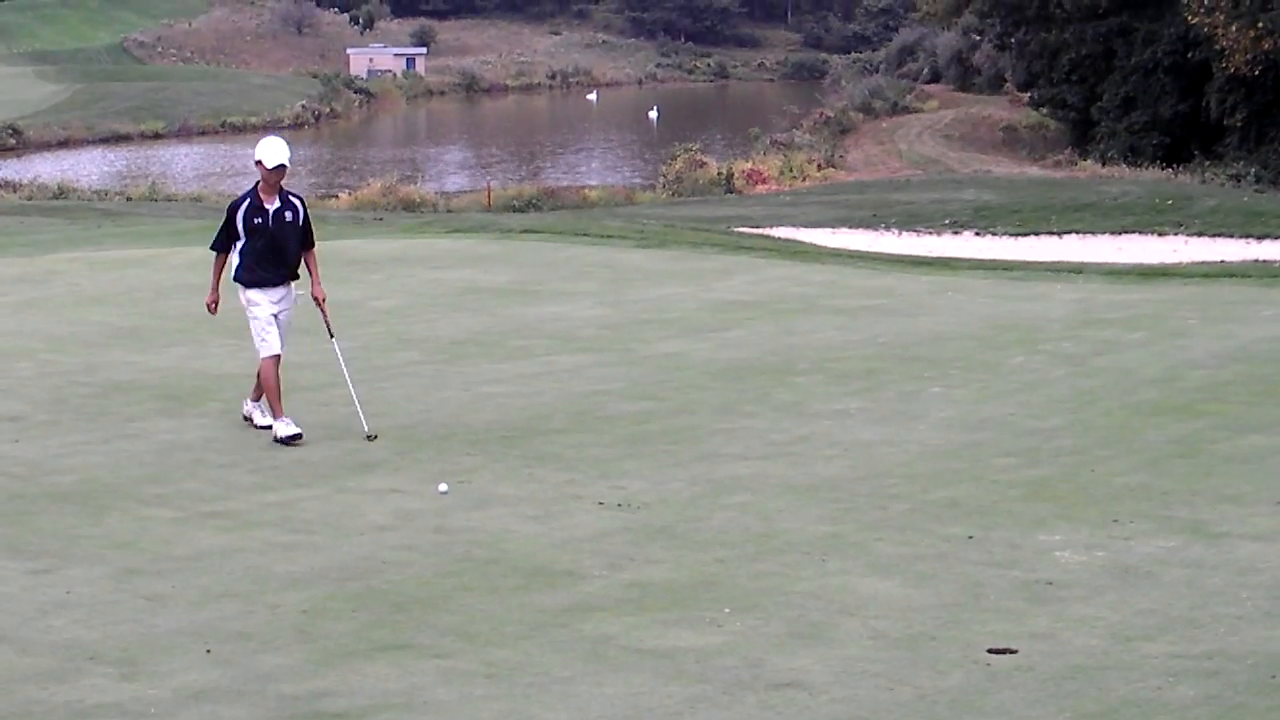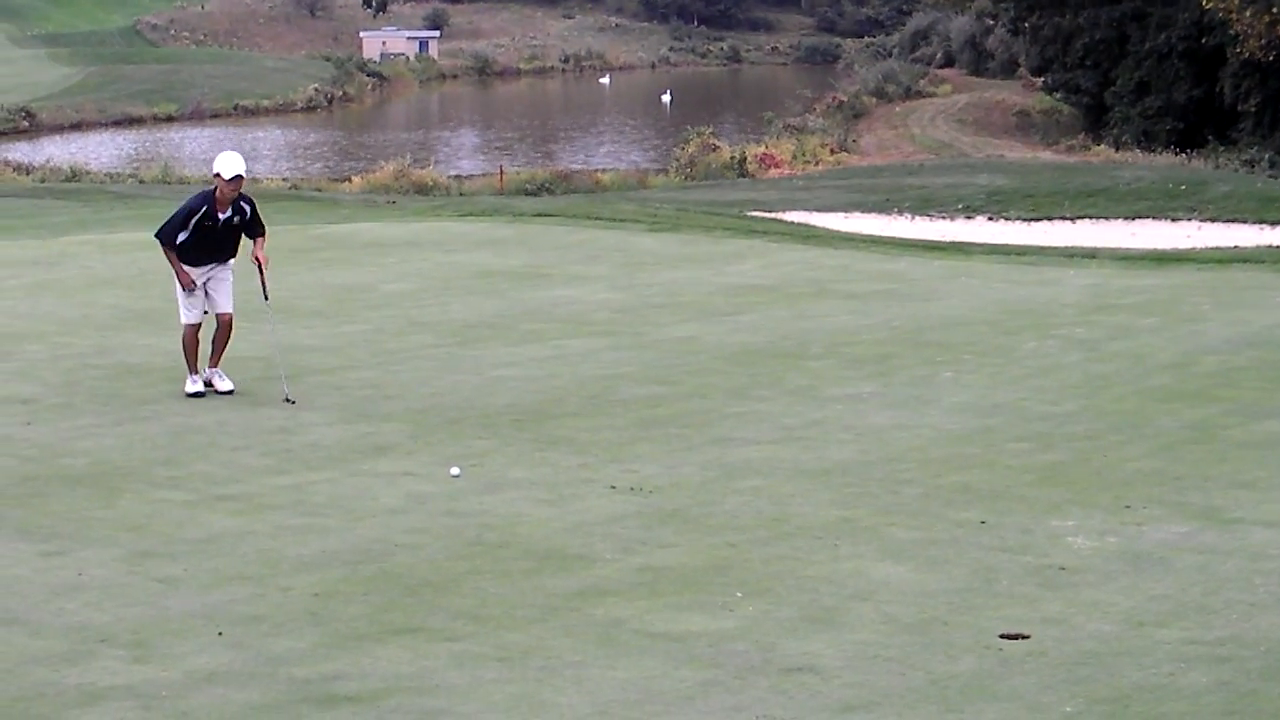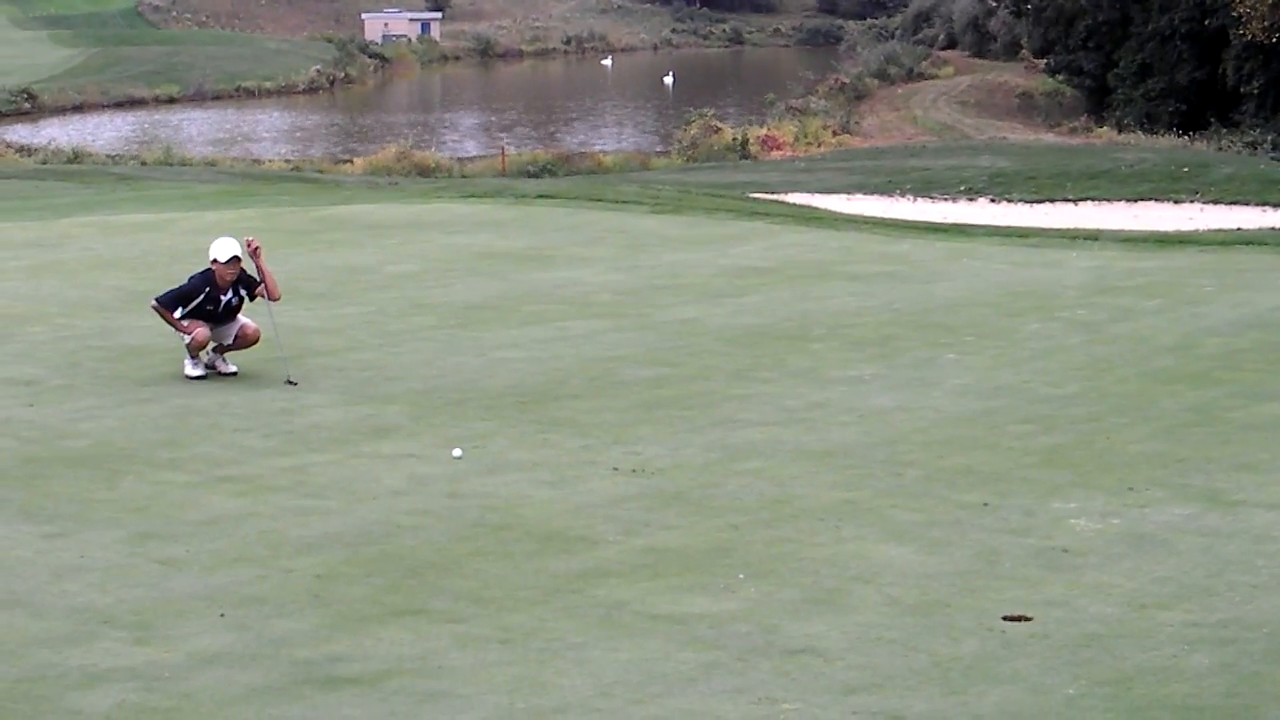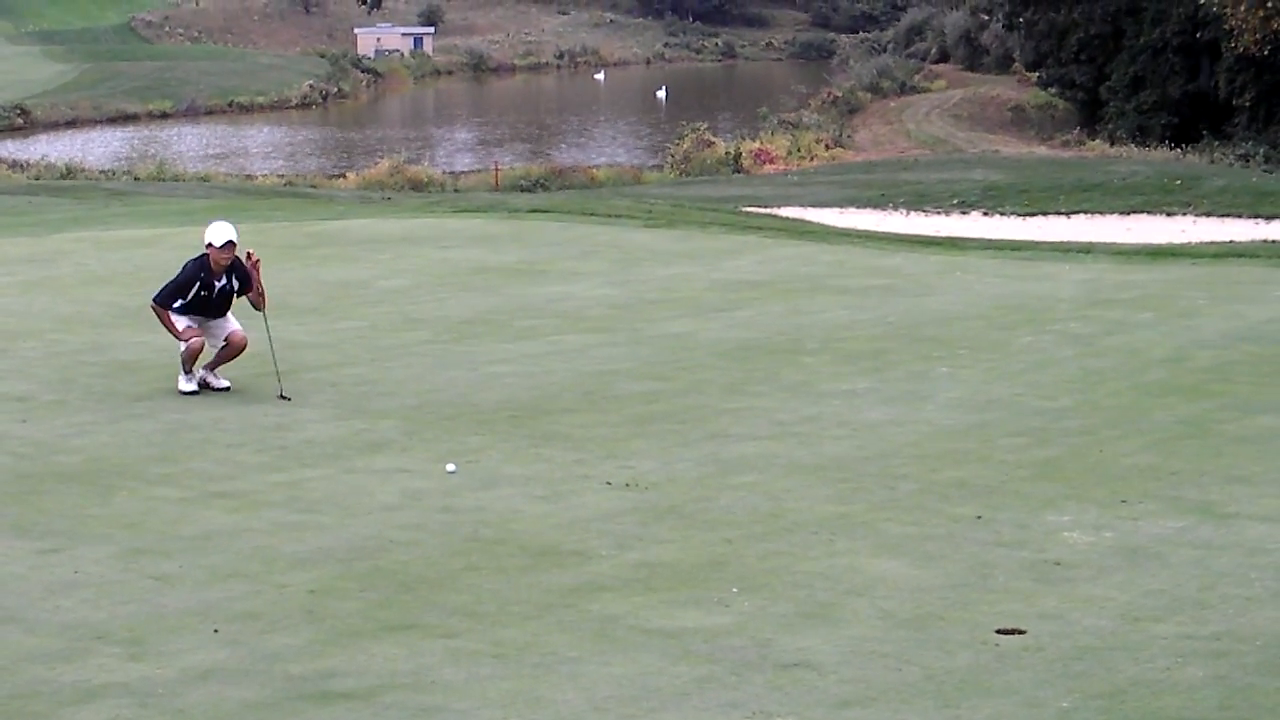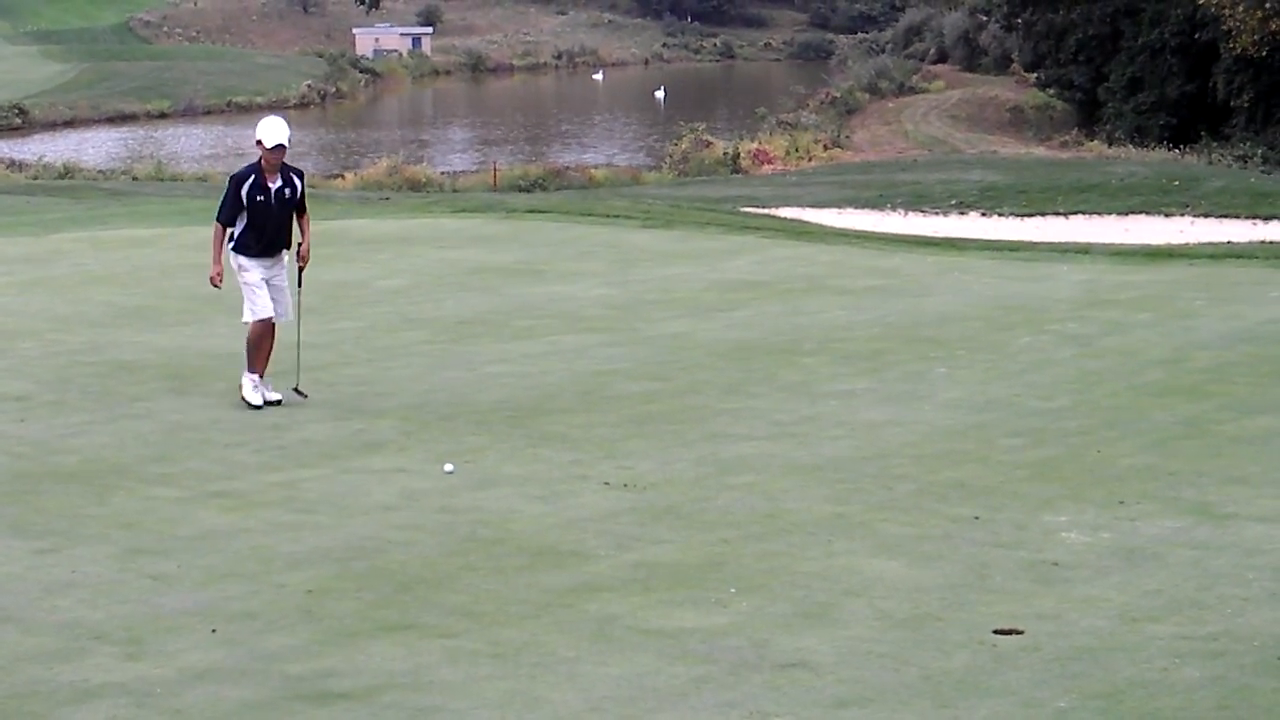
dt=1s
person 1, frame 1
left shoulder: (296, 204)
right shoulder: (241, 207)
left elbow: (307, 247)
right elbow: (222, 249)
left wrist: (316, 283)
right wrist: (214, 289)
left hip: (285, 289)
right hip: (255, 291)
left knee: (275, 354)
right knee: (270, 354)
left ankle: (253, 405)
right ankle: (280, 420)
person 1, frame 2
left shoulder: (245, 206)
right shoulder: (196, 206)
left elbow: (258, 232)
right elbow: (165, 239)
left wrist: (258, 250)
right wrist: (180, 272)
left hip: (221, 265)
right hip: (190, 267)
left knee: (226, 319)
right knee: (192, 322)
left ankle: (213, 371)
right ankle: (193, 376)
person 1, frame 3
left shoulder: (242, 280)
right shoulder: (199, 285)
left elbow: (274, 295)
right elbow: (157, 304)
left wrist: (259, 261)
right wrist: (182, 328)
left hip: (224, 322)
right hip: (193, 322)
left knee: (252, 333)
right knee: (202, 336)
left ankle: (216, 355)
right ankle: (192, 359)
person 1, frame 4
left shoulder: (237, 269)
right shoulder: (193, 272)
left elbow: (259, 305)
right elbow: (156, 304)
left wrist: (255, 274)
right wrist: (178, 333)
left hip: (216, 316)
right hip: (185, 315)
left knee: (239, 340)
right knee: (196, 343)
left ankle: (207, 371)
right ankle: (186, 374)
person 1, frame 5
left shoulder: (295, 178)
right shoulder: (243, 179)
left elbow: (301, 212)
right elbow: (222, 222)
left wrist: (305, 240)
right wrist: (216, 263)
left hip: (277, 259)
right hip: (248, 259)
left knee: (270, 323)
right knee: (261, 320)
left ankle: (259, 381)
right ankle: (250, 376)
